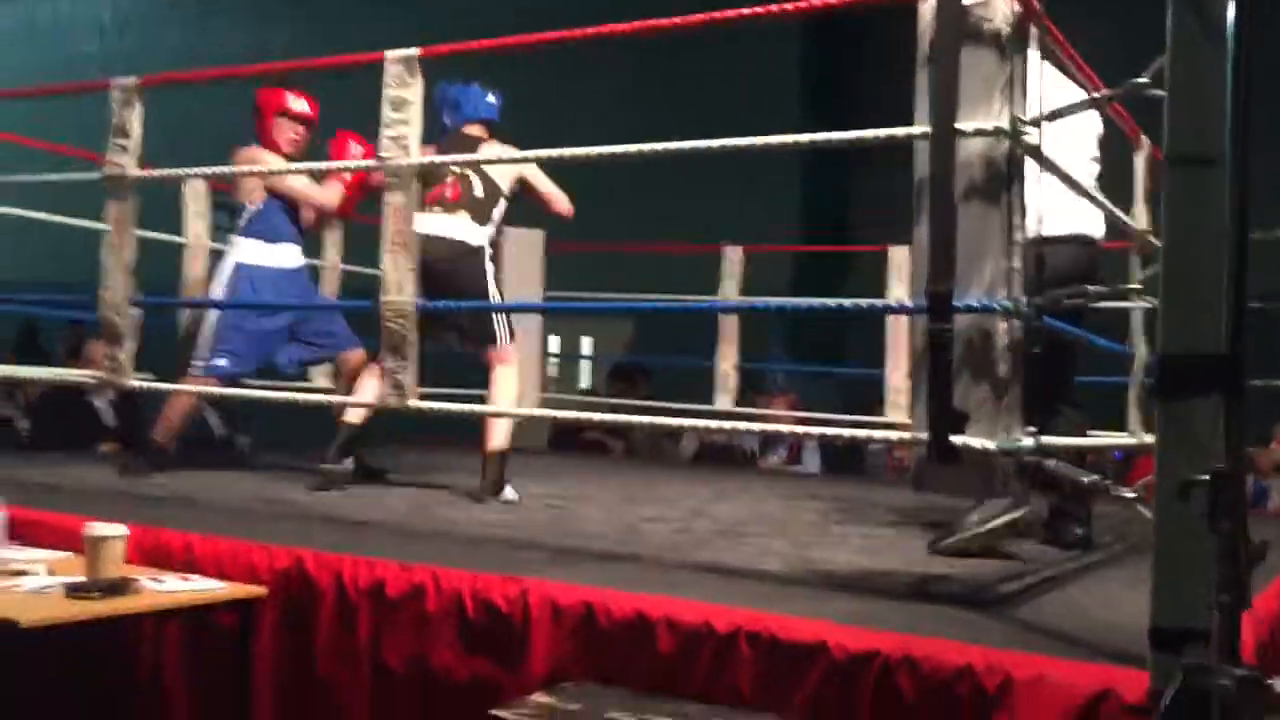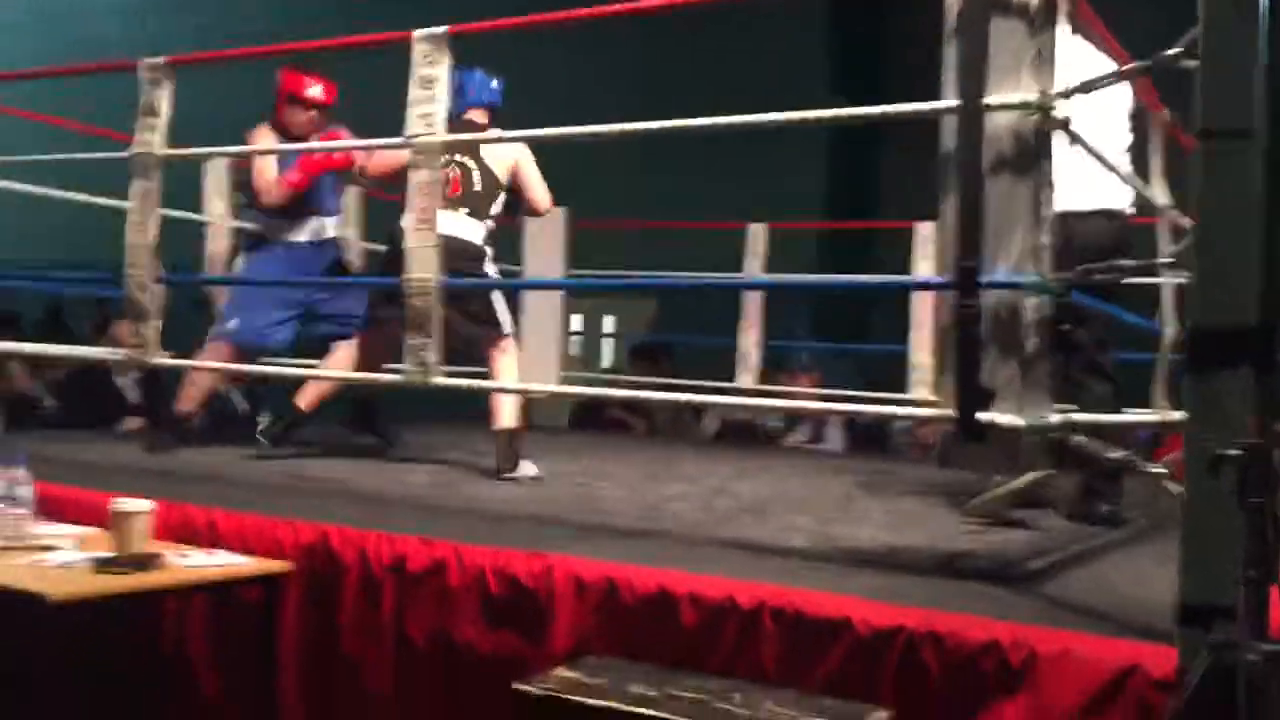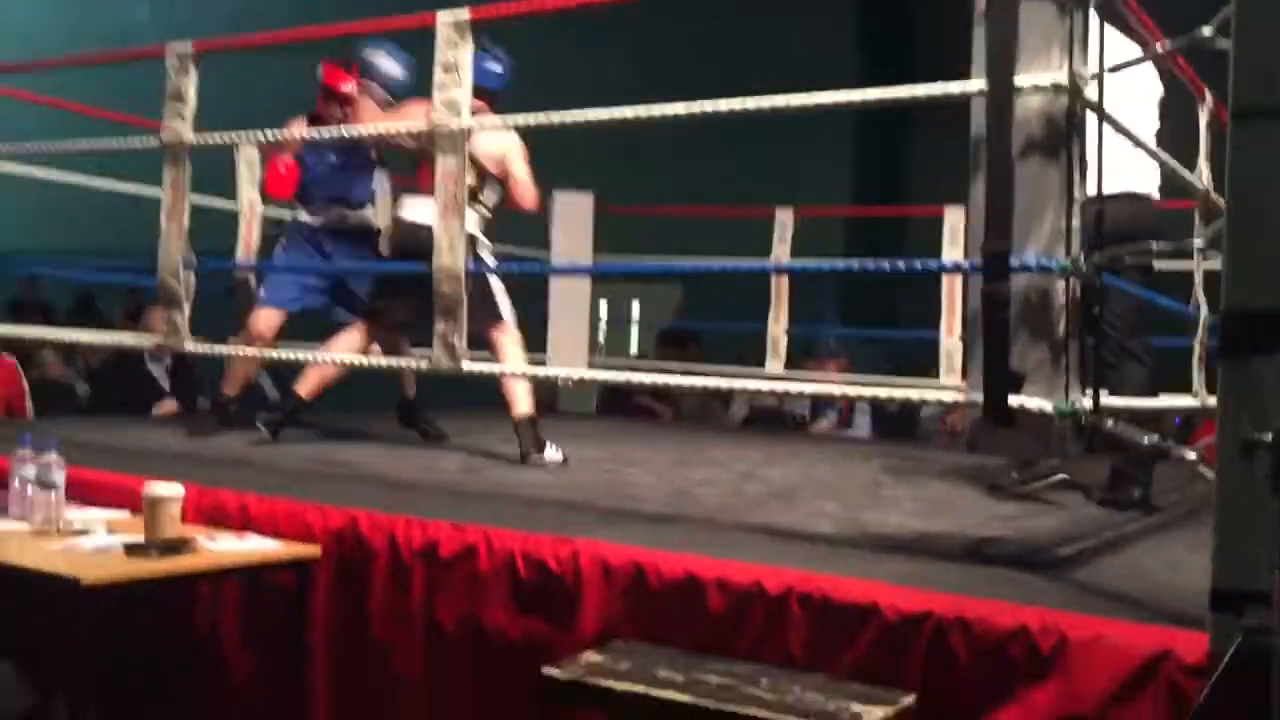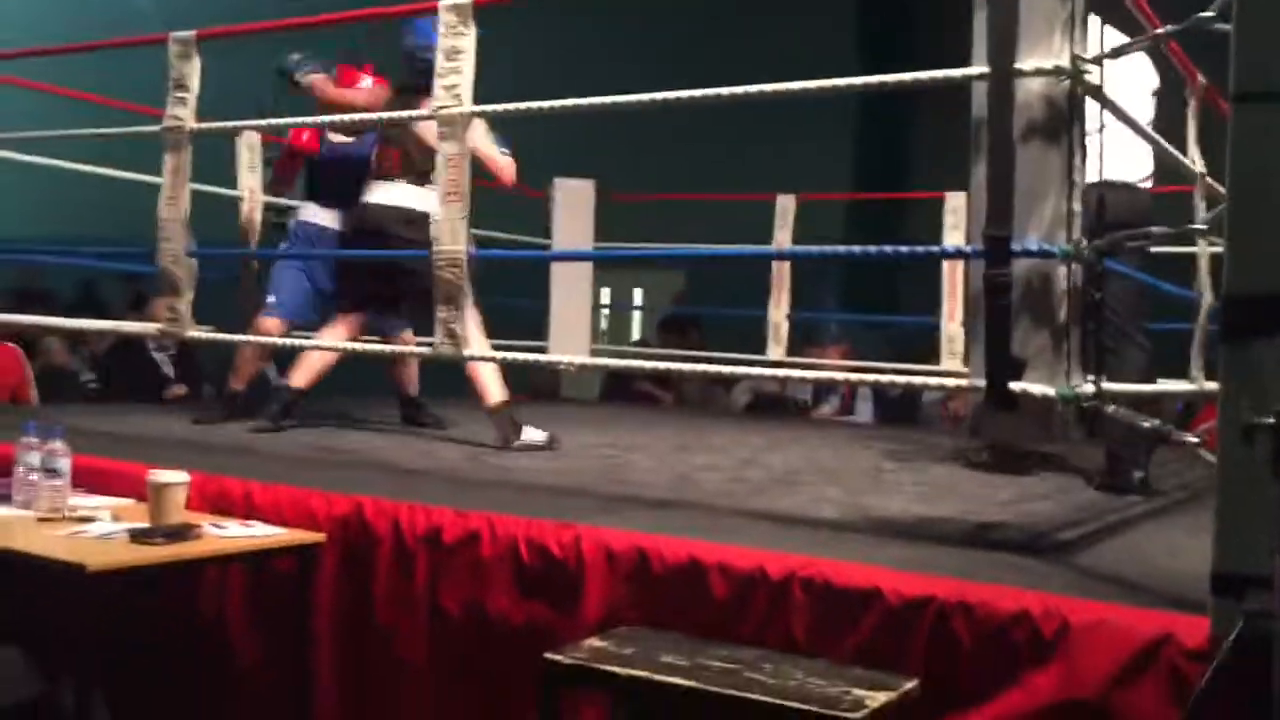
dt=0.1s
person 1, frame 1
right shoulder: (1073, 94)
left hip: (1037, 245)
right hip: (1081, 246)
right knee: (1055, 382)
left ankle: (1005, 493)
right ankle: (1071, 516)
person 1, frame 2
right shoulder: (1106, 69)
right elbow: (1115, 148)
left hip: (1056, 221)
right hip: (1110, 223)
right knee: (1089, 356)
right ankle: (1102, 493)
person 1, frame 3
right shoulder: (1137, 60)
right elbow: (1140, 138)
left hip: (1081, 205)
right hip: (1137, 208)
right knee: (1124, 342)
right ankle: (1133, 479)
person 1, frame 4
right shoulder: (1136, 58)
right elbow: (1141, 126)
left hip: (1076, 196)
right hip: (1130, 199)
right knee: (1122, 332)
right ankle: (1130, 461)
person 2, frame 1
left shoulder: (429, 155)
right shoulder: (509, 156)
right elbow: (563, 208)
right wrist: (516, 187)
left hip: (419, 253)
right hip: (464, 256)
right knee: (504, 361)
right ankle: (494, 476)
person 2, frame 2
right shoulder: (513, 149)
left elbow: (370, 167)
right elbow: (542, 206)
right hip: (464, 253)
left knee: (369, 344)
right knee: (503, 350)
right ankle: (510, 455)
person 2, frame 3
left shoulder: (427, 112)
right shoulder: (503, 138)
left elbow: (368, 125)
right elbow: (527, 202)
left hip: (408, 232)
left knee: (366, 331)
right knee: (505, 335)
left ankle: (285, 413)
right ankle: (528, 440)
person 2, frame 4
left shoulder: (390, 95)
right elbow: (507, 174)
left wrist: (308, 73)
right wrist: (487, 148)
left hip: (369, 219)
right hip: (416, 222)
left knee: (347, 320)
right knee: (467, 324)
left ankle: (281, 406)
right ankle: (508, 423)
person 3, frame 1
left shoulder: (295, 167)
right shoulder: (256, 159)
left elbow: (307, 220)
right elbow: (325, 200)
right wrist: (352, 168)
left hip: (293, 278)
right hip: (249, 277)
left knee: (356, 360)
right knee: (207, 378)
left ankle: (346, 453)
right ankle: (153, 452)
person 3, frame 2
left shoulder: (334, 138)
right shoulder: (264, 137)
right elbow: (269, 196)
right wrist: (311, 165)
left hip: (323, 254)
right hip: (269, 253)
left knee: (361, 338)
right knee: (227, 344)
right ankle: (173, 423)
person 3, frame 3
right shoulder: (302, 128)
right elbow: (277, 182)
right wrist: (280, 171)
left hip: (359, 242)
right hip: (308, 239)
right knee: (262, 324)
left ankle: (410, 409)
right ankle: (223, 406)
person 3, frame 4
left shoulder: (379, 134)
right shoulder: (316, 130)
right elbow: (280, 181)
right wrist: (292, 152)
right hip: (312, 237)
left knee: (400, 330)
right knee: (268, 326)
left ankle: (412, 406)
right ankle: (230, 399)
